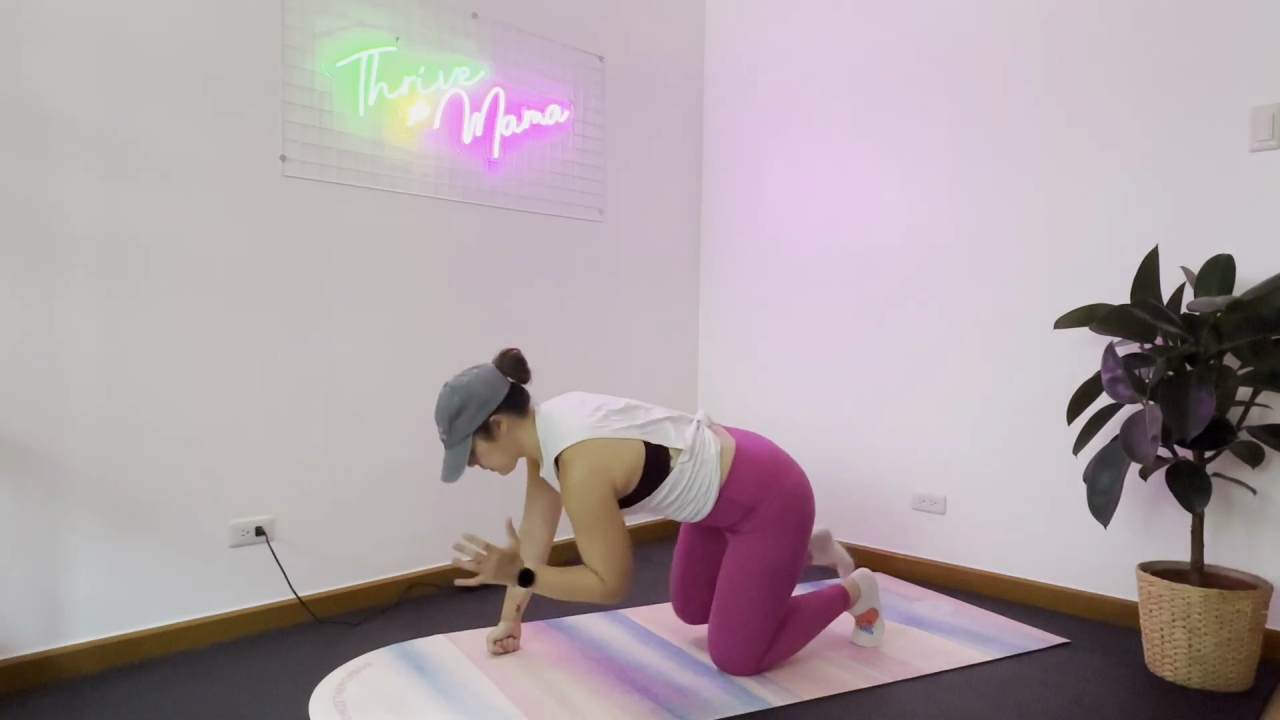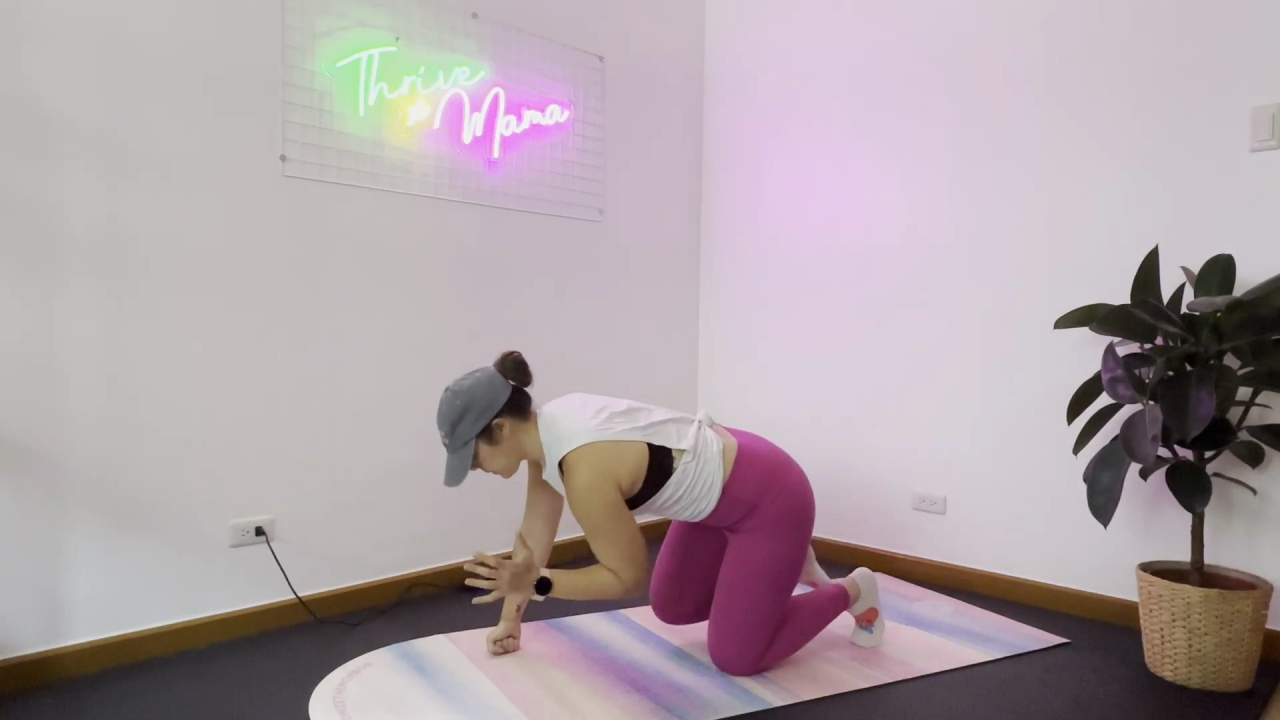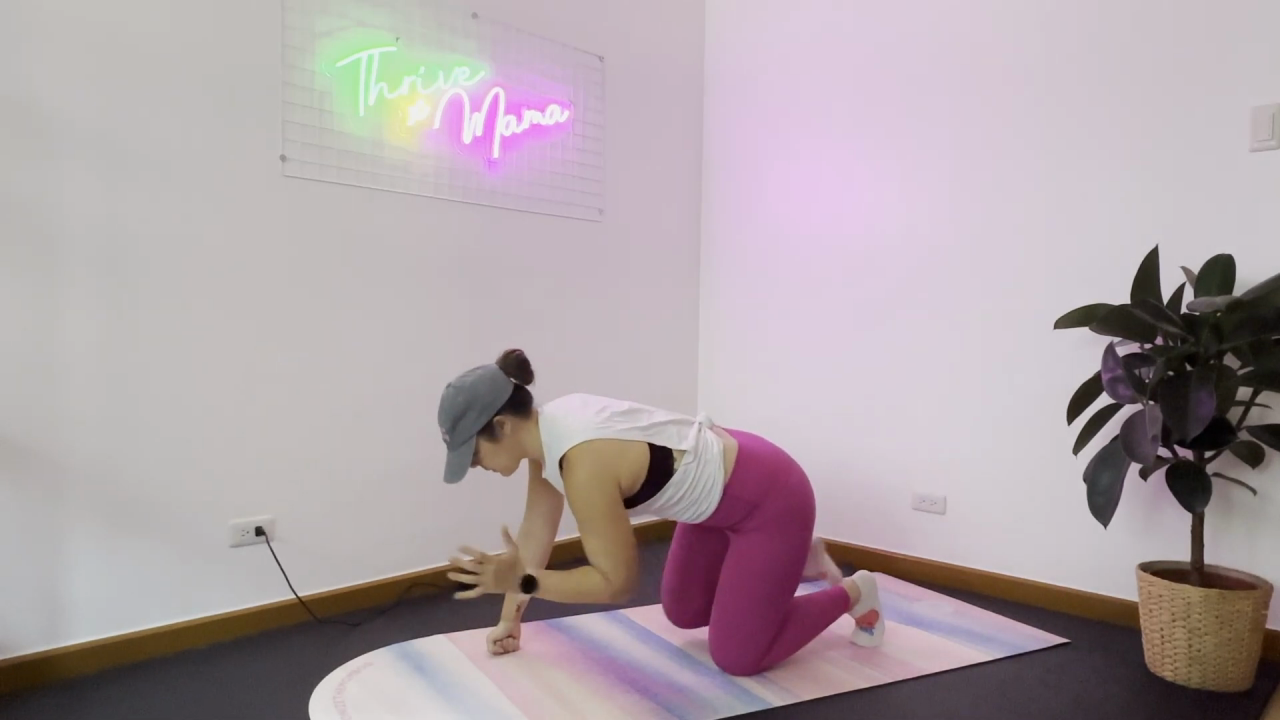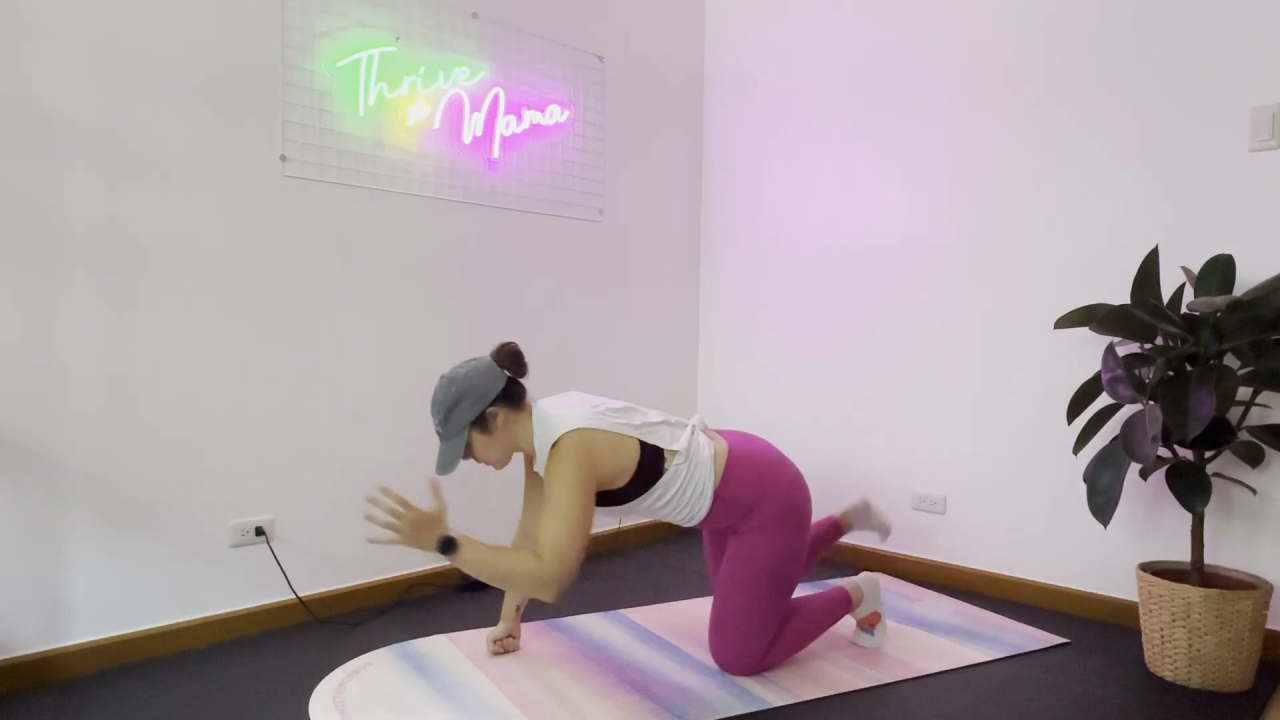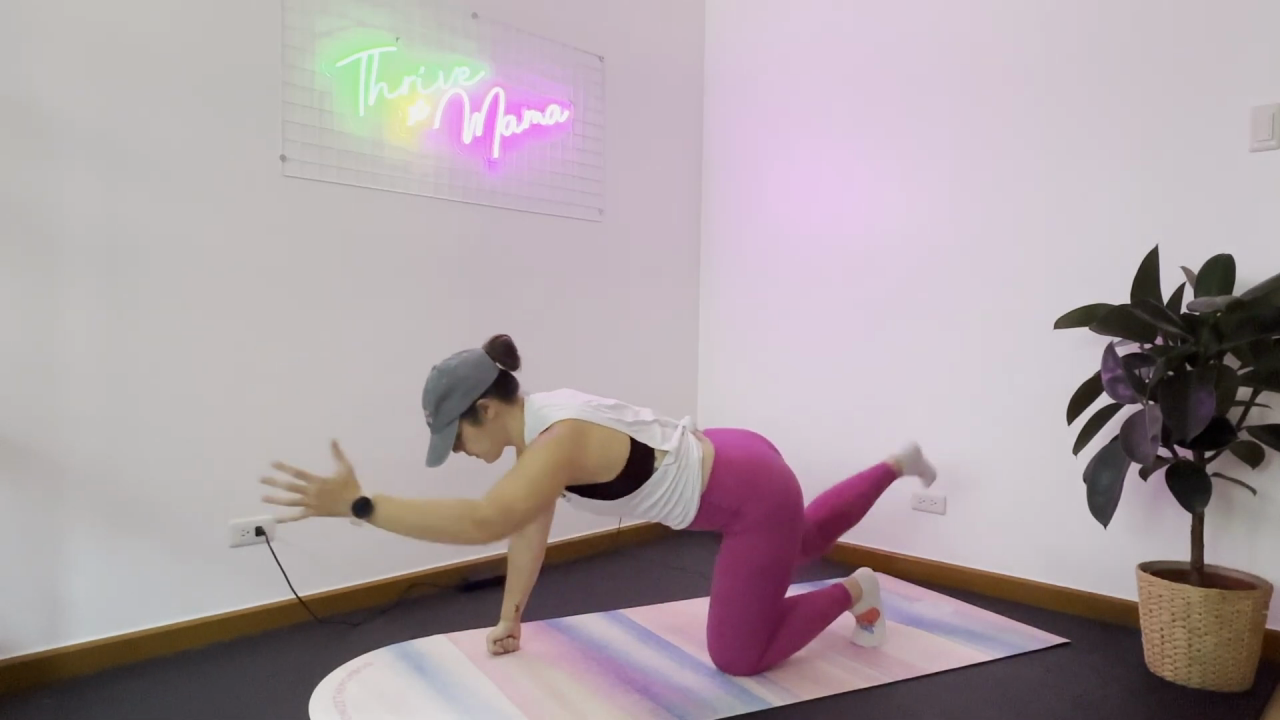
dt=0.2s
person 1, frame 1
left shoulder: (580, 464)
right shoulder: (542, 426)
left elbow: (610, 583)
right elbow: (534, 530)
left wrist: (516, 578)
right wrist: (510, 618)
left hip: (767, 498)
right hip: (721, 477)
left knee: (736, 657)
right knee: (693, 610)
left ankle: (852, 594)
right ankle: (804, 552)
person 1, frame 2
left shoulder: (583, 468)
right shoulder: (544, 429)
left elbow: (629, 578)
right elbow: (536, 530)
left wrist: (533, 584)
right wrist: (510, 617)
left hip: (768, 496)
right hip: (721, 477)
left knee: (735, 657)
right knee: (670, 608)
left ankle: (851, 591)
right ankle: (785, 563)
person 1, frame 3
left shoulder: (584, 463)
right shoulder: (542, 429)
left elbow: (615, 584)
right elbow: (536, 532)
left wrist: (518, 580)
right wrist: (510, 618)
left hip: (769, 498)
right hip: (725, 479)
left knee: (737, 657)
right knee: (683, 614)
left ankle: (852, 593)
right ankle: (795, 560)
person 1, frame 4
left shoulder: (570, 452)
right shoulder: (538, 425)
left elbow: (550, 573)
right elbow: (535, 535)
left wrist: (441, 540)
right wrist: (509, 619)
left hip: (764, 497)
right hip: (727, 470)
left knee: (739, 656)
right knee: (763, 586)
left ankle: (854, 594)
right ankle: (843, 522)
person 1, frame 5
left shoulder: (556, 441)
right shoulder: (534, 417)
left elbow: (484, 523)
right elbow: (528, 531)
left wrist: (357, 503)
right wrist: (511, 619)
left hip: (756, 497)
right hip: (728, 458)
left knee: (737, 656)
right knee: (807, 540)
left ankle: (853, 592)
right ankle: (901, 464)
